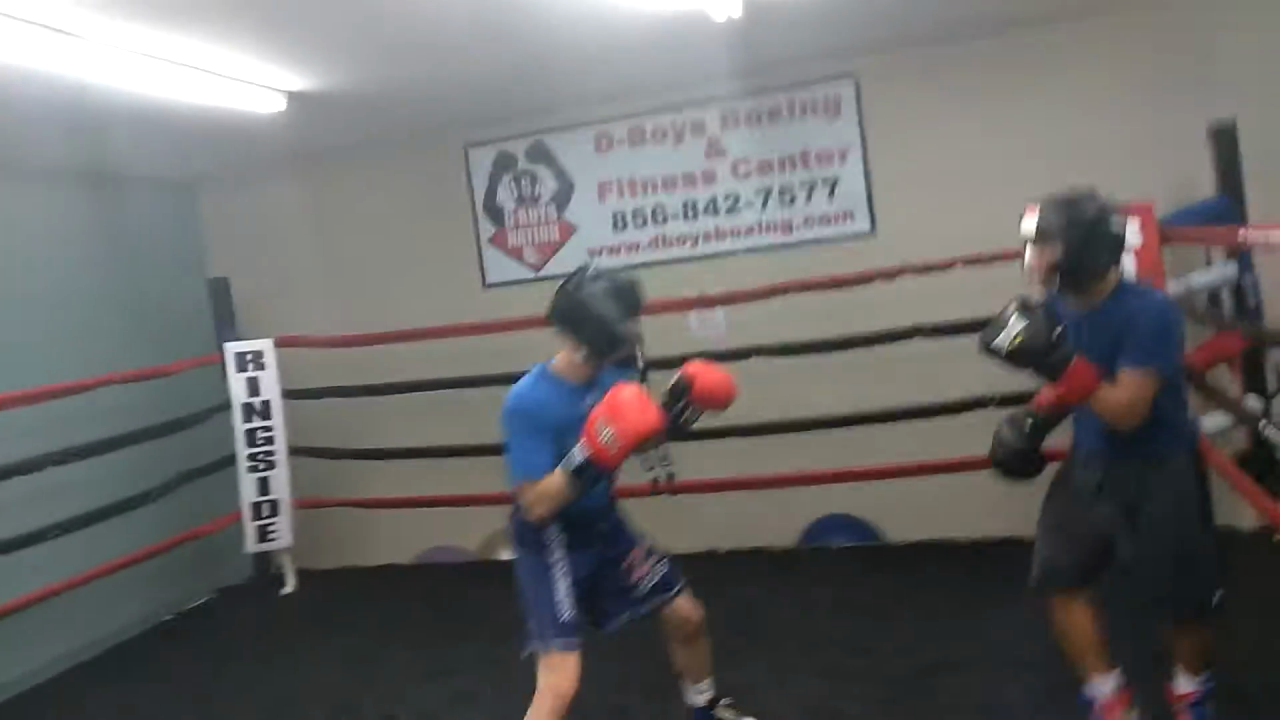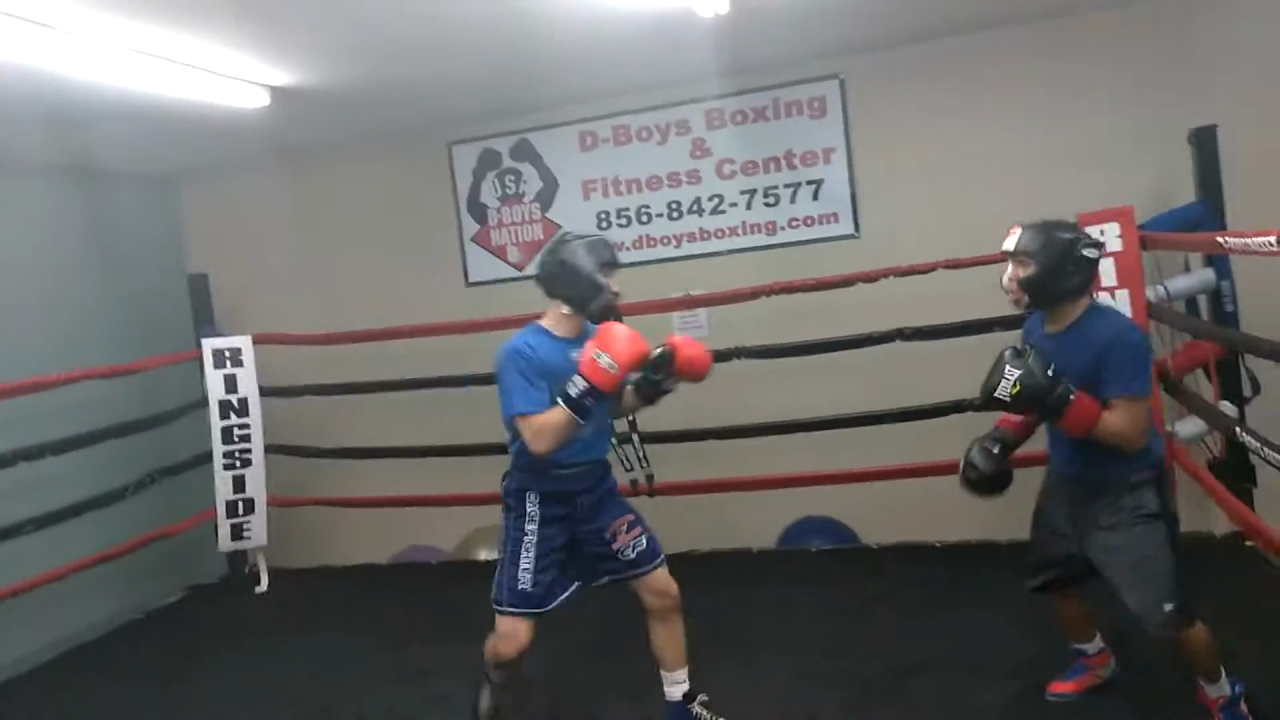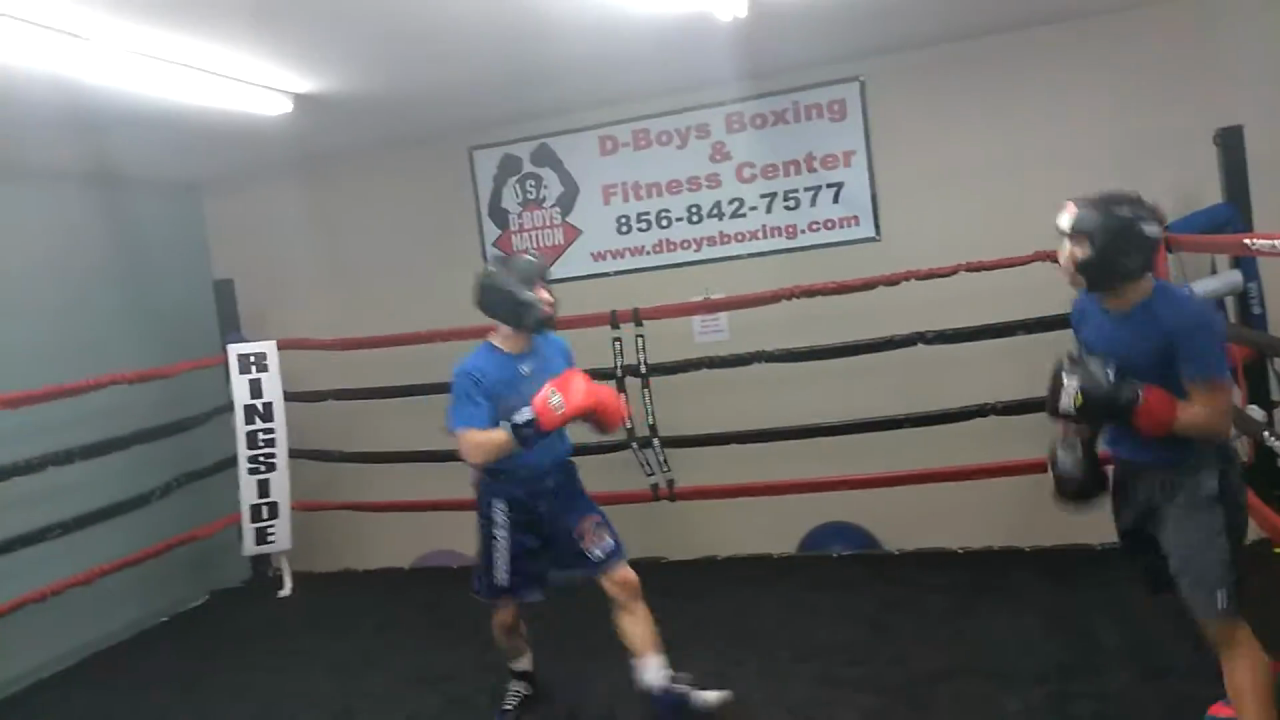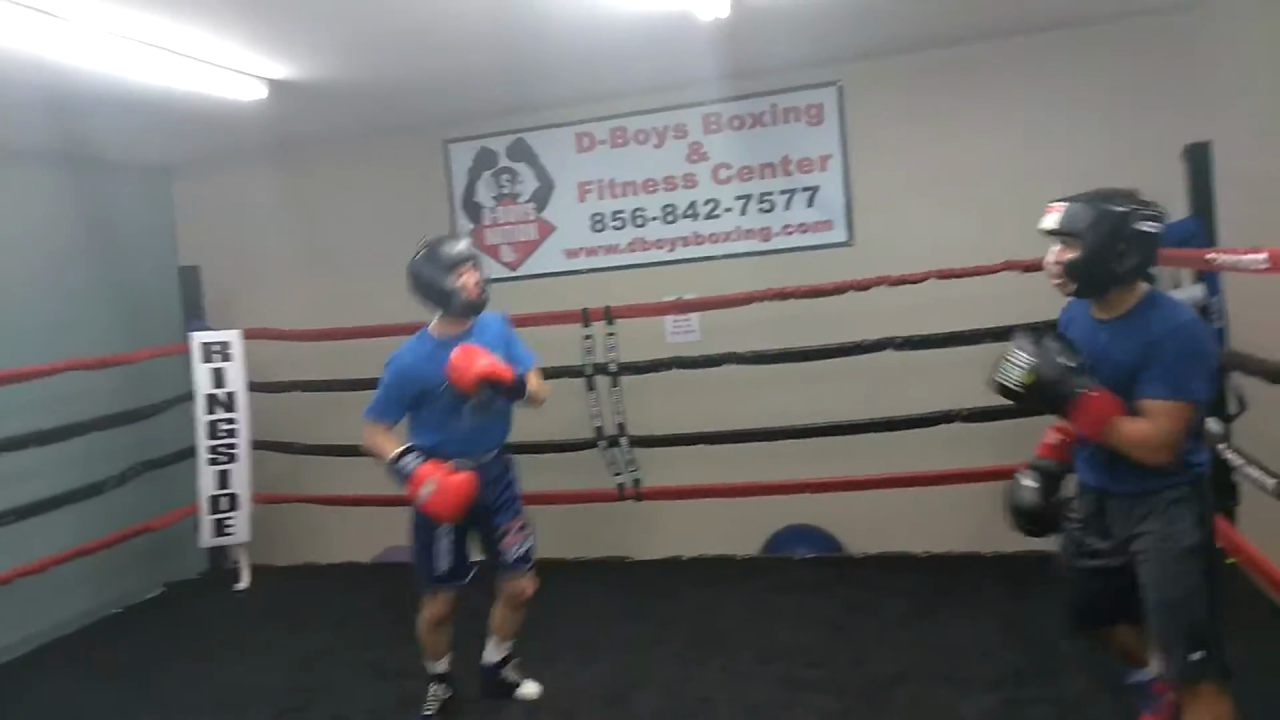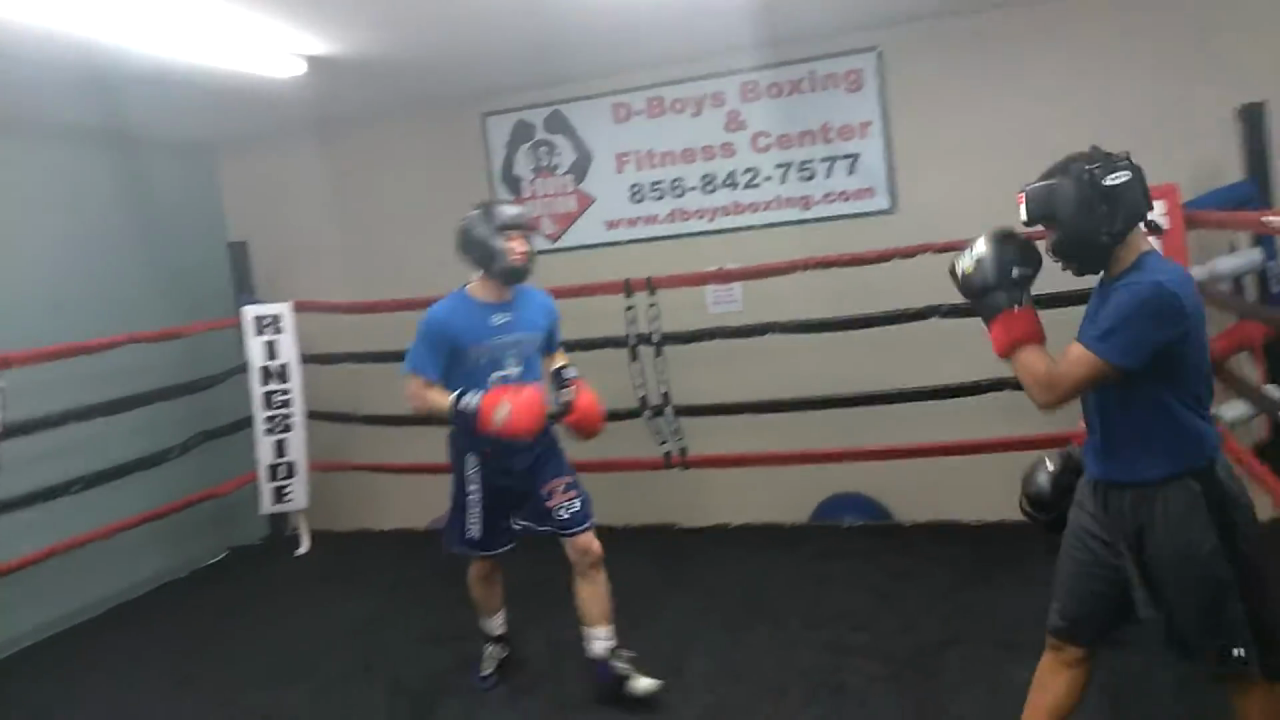
dt=0.3s
person 1, frame 1
left shoulder: (1147, 311)
right shoulder: (1055, 303)
left elbow: (1128, 411)
left wrist: (1057, 361)
right wrist: (1036, 417)
left hip: (1160, 468)
right hip: (1092, 467)
left knee: (1184, 601)
right knee: (1059, 580)
person 1, frame 2
left shoulder: (1115, 336)
right shoulder: (1036, 326)
left elbow: (1133, 433)
left wrist: (1060, 403)
right wrist: (1005, 435)
left hip: (1129, 490)
right hip: (1068, 485)
left knee: (1165, 619)
right knee: (1056, 581)
right ankle: (1091, 657)
person 1, frame 3
left shoulder: (1186, 317)
right shoulder: (1087, 308)
left elbow: (1215, 420)
left wrist: (1129, 403)
right wrist: (1081, 433)
left hip: (1194, 477)
right hip: (1134, 474)
left knee: (1219, 620)
right knee: (1179, 586)
person 1, frame 4
left shoulder: (1176, 332)
right shoulder: (1074, 316)
left elbow: (1159, 446)
left wrist: (1067, 392)
right wrist: (1050, 462)
left hip: (1165, 509)
right hip: (1094, 500)
left knee: (1195, 669)
right knee: (1093, 614)
person 1, frame 5
left shoulder: (1154, 292)
right shoulder: (1118, 283)
left elbow: (1051, 387)
left wrist: (1002, 304)
right wrist: (1078, 456)
left hip: (1178, 500)
right hip: (1104, 493)
right knee: (1066, 643)
person 2, frame 1
left shoulder: (613, 372)
right shoulder: (528, 403)
left elbow: (635, 433)
right elbow: (536, 506)
left wrist: (675, 409)
right wrist: (588, 456)
left hip: (602, 526)
right hip: (550, 543)
left knee: (687, 618)
person 2, frame 2
left shoulder: (596, 336)
right shoulder: (521, 353)
left elbow: (619, 403)
right elbow: (539, 440)
left wrist: (661, 374)
right wrist: (587, 384)
left hip: (596, 486)
right hip: (539, 499)
left knee: (662, 593)
right knee: (514, 637)
person 2, frame 3
left shoulder: (554, 349)
right shoulder: (473, 371)
right elbow: (473, 451)
left wrist: (593, 406)
right wrist: (533, 419)
left hip: (560, 486)
right hip: (508, 500)
left knee: (624, 583)
right knee: (506, 615)
right ankle: (523, 677)
person 2, frame 4
left shoulder: (498, 326)
right shoulder: (412, 360)
left elbow: (536, 392)
right elbow: (374, 432)
left wrist: (504, 375)
right wrist: (414, 469)
left hip: (493, 473)
right hip: (440, 486)
left knee: (521, 586)
right knee: (439, 602)
left ankle: (495, 665)
person 2, frame 5
left shoulder: (539, 304)
right shoulder: (445, 319)
right elbow: (419, 395)
left wrist: (570, 385)
right wrist: (479, 405)
left hip: (538, 446)
right hip: (482, 455)
left knee: (587, 551)
right knee: (484, 564)
left ankle: (606, 661)
right ankle: (497, 641)
